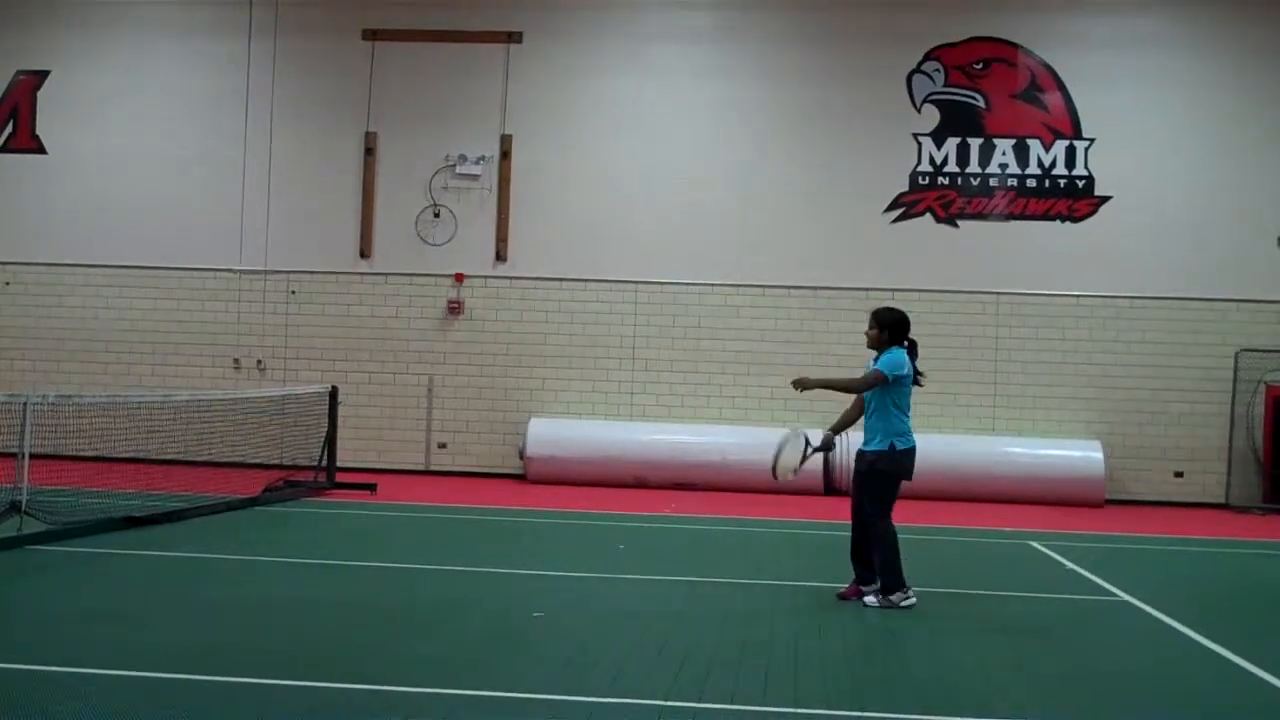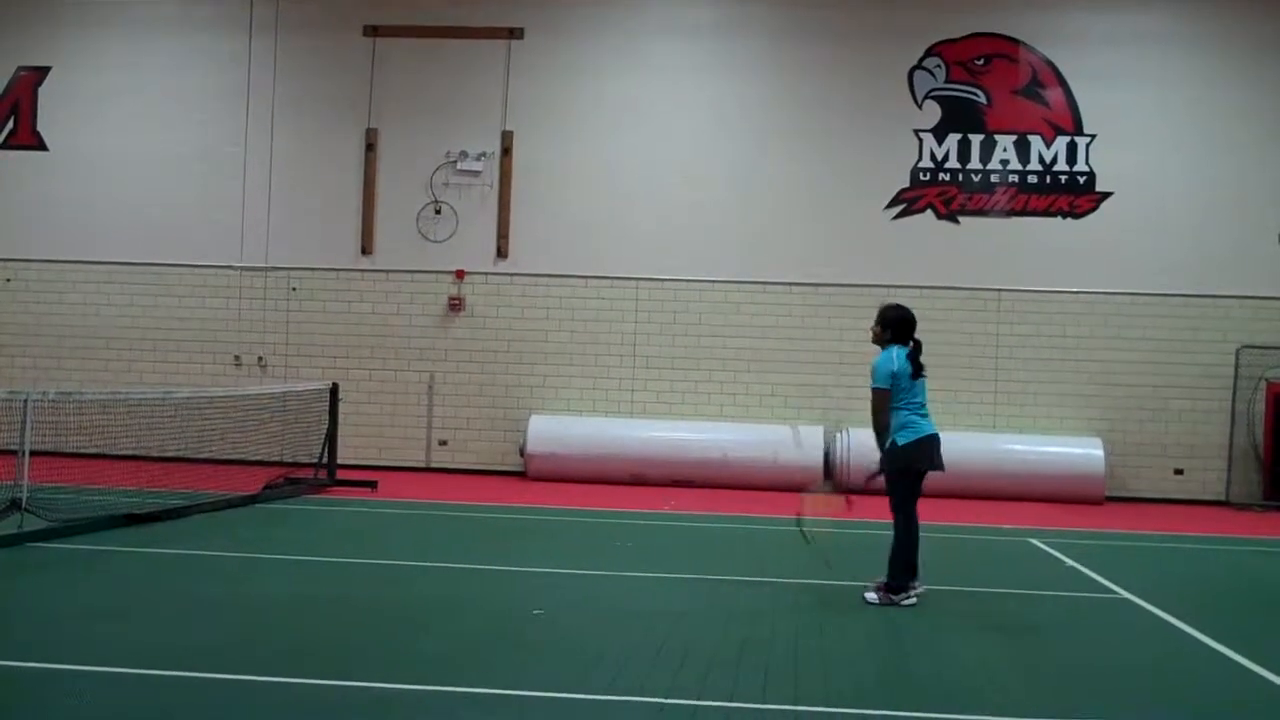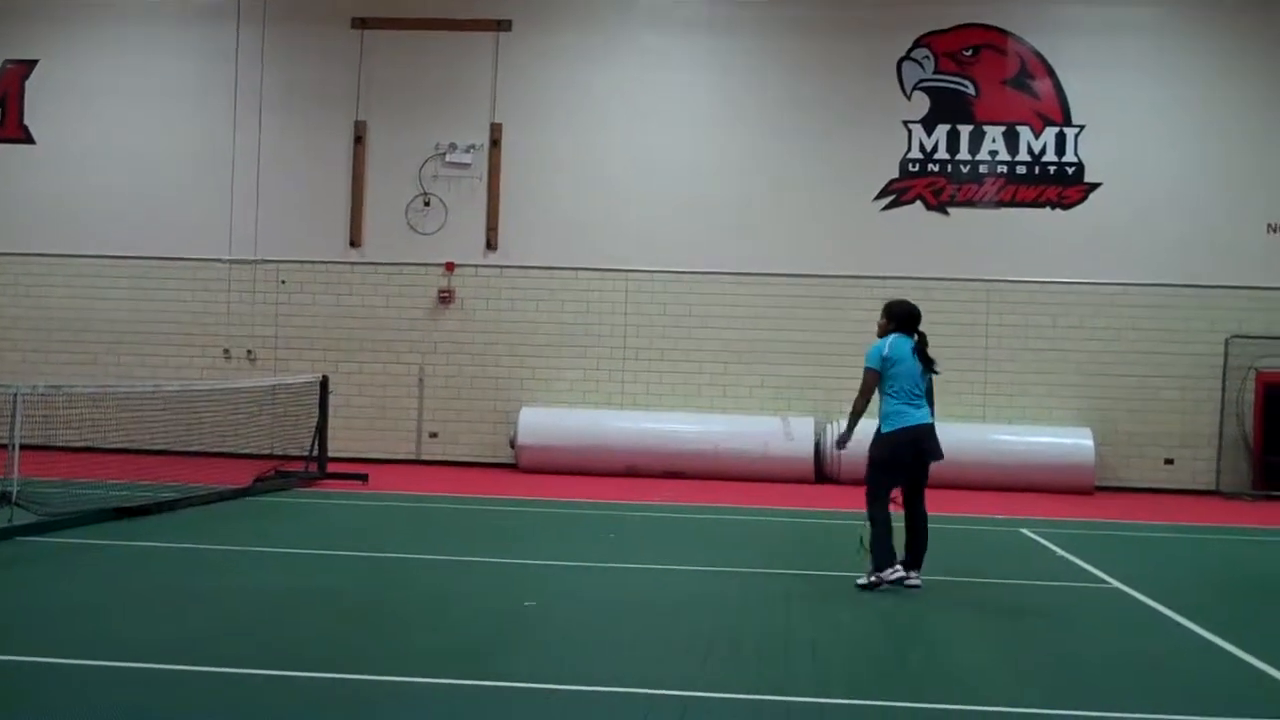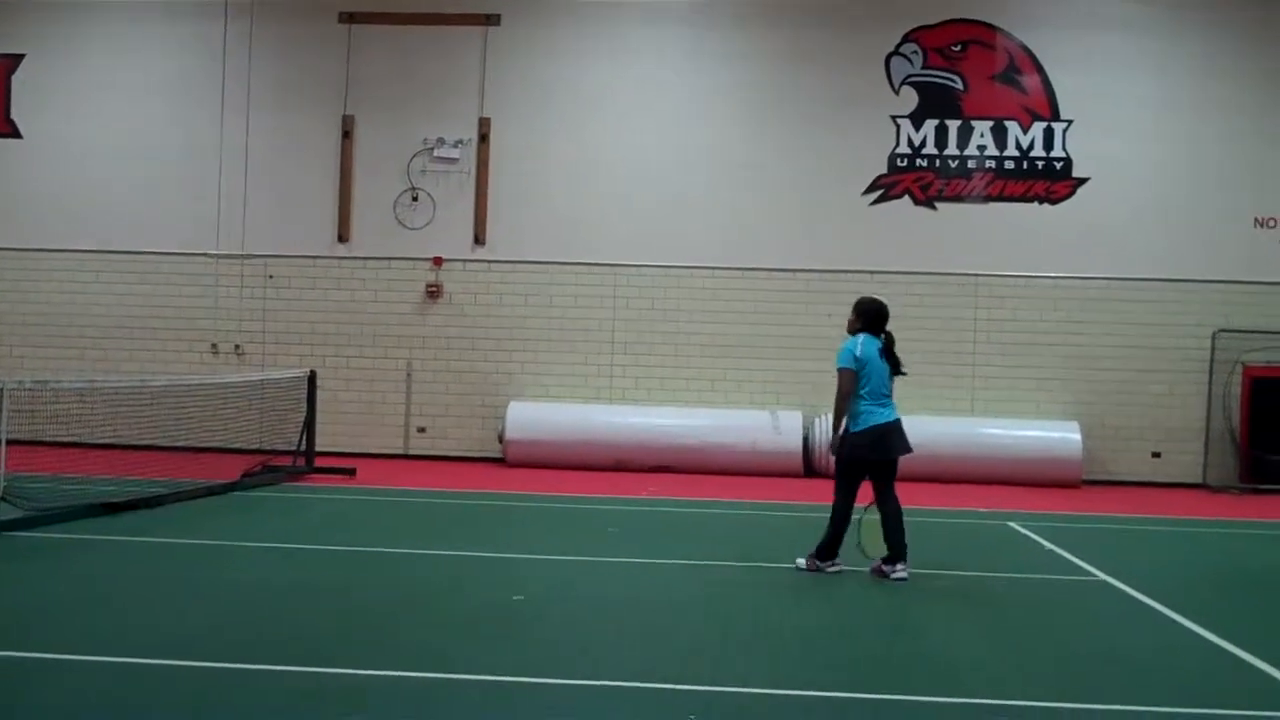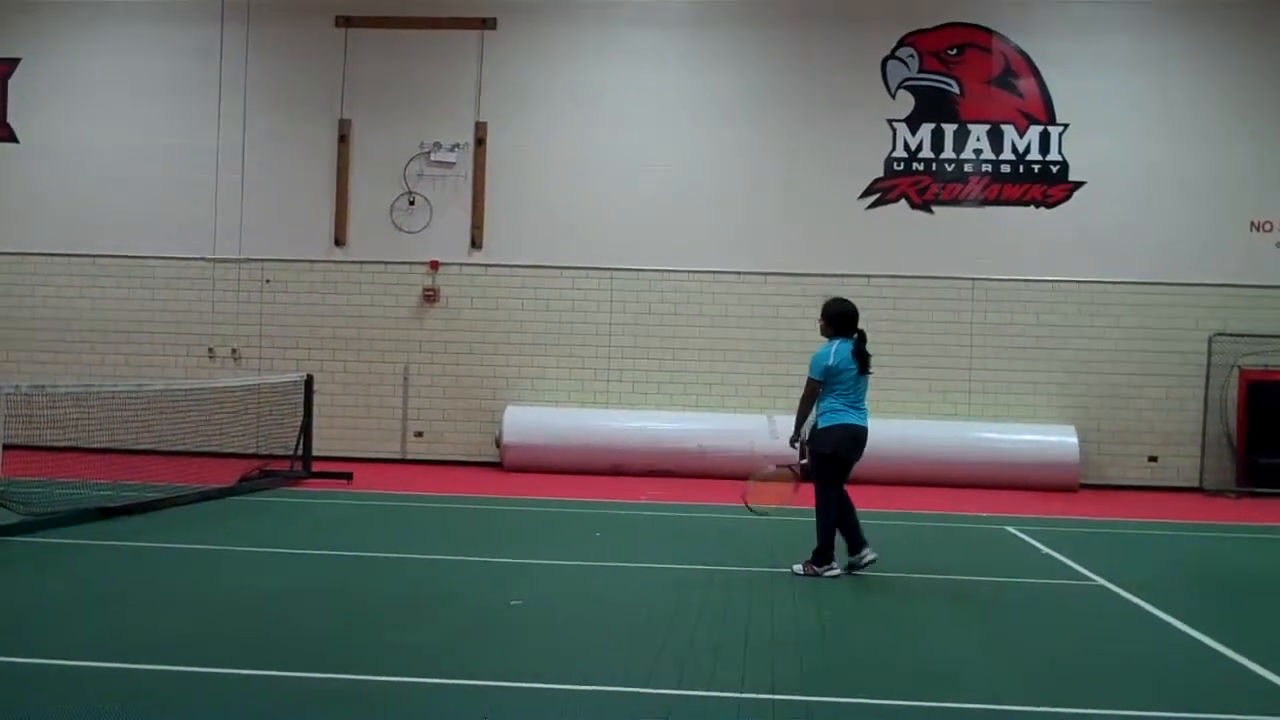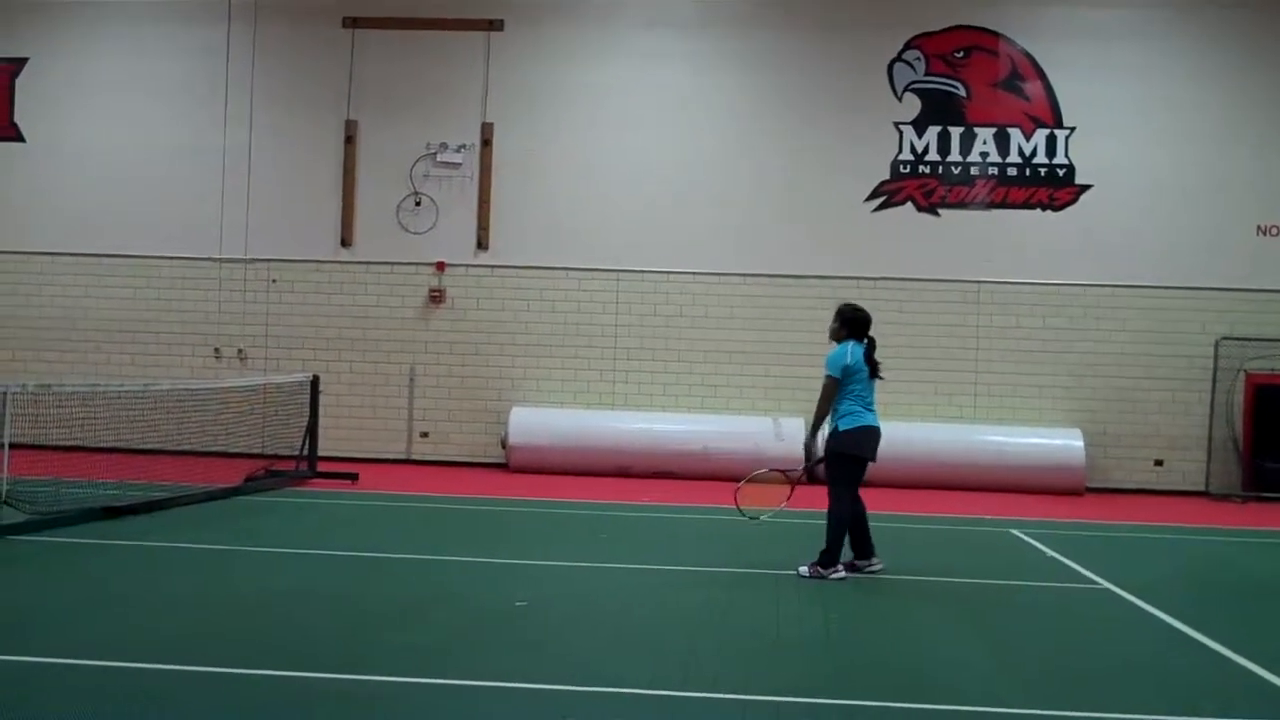
dt=0.4s
person 1, frame 1
left shoulder: (897, 360)
right shoulder: (881, 361)
left elbow: (859, 386)
right elbow: (861, 406)
left wrist: (815, 382)
right wrist: (832, 432)
left hip: (892, 451)
right hip: (872, 450)
left knee: (876, 517)
right knee: (860, 515)
left ankle: (896, 590)
right ankle: (866, 580)
person 1, frame 2
left shoulder: (885, 362)
right shoulder: (907, 357)
left elbow: (880, 413)
left wrist: (883, 450)
right wrist: (888, 448)
left hip: (906, 444)
right hip: (924, 439)
left knee: (903, 515)
right knee: (905, 512)
left ankle: (899, 589)
right ankle: (905, 578)
person 1, frame 3
left shoulder: (882, 348)
right shoulder: (920, 352)
left elbow: (865, 394)
left wrist: (848, 430)
left hip: (894, 434)
right hip: (923, 431)
left knee: (877, 498)
right knee: (915, 502)
left ankle: (886, 566)
right ankle: (912, 568)
person 1, frame 4
left shoulder: (851, 348)
right shoulder: (885, 350)
left elbow: (845, 393)
left wrist: (836, 432)
left hip: (862, 432)
right hip: (889, 429)
left knee: (844, 497)
right knee: (887, 496)
left ankle: (826, 557)
right ankle: (896, 561)
person 1, frame 5
left shoulder: (825, 355)
right shoulder: (859, 351)
left elbow: (809, 397)
left wrist: (797, 431)
left hip: (830, 430)
right hip: (857, 429)
left knee: (825, 495)
right knee: (837, 490)
left ankle: (823, 562)
right ankle: (860, 549)
person 1, frame 6
left shoulder: (840, 355)
right shoulder: (864, 353)
left elbow: (827, 399)
left wrist: (812, 434)
left hip: (849, 432)
right hip: (867, 430)
left knee: (839, 498)
right knee: (850, 495)
left ankle: (829, 564)
right ankle: (866, 556)
